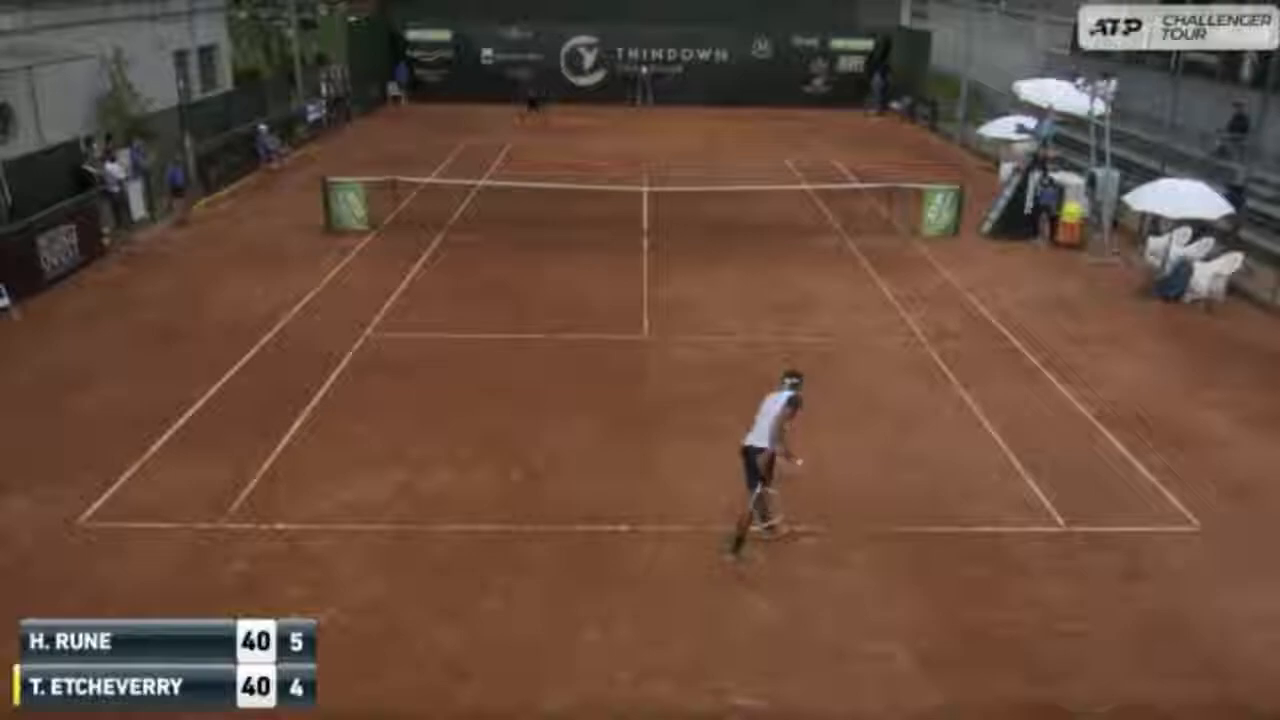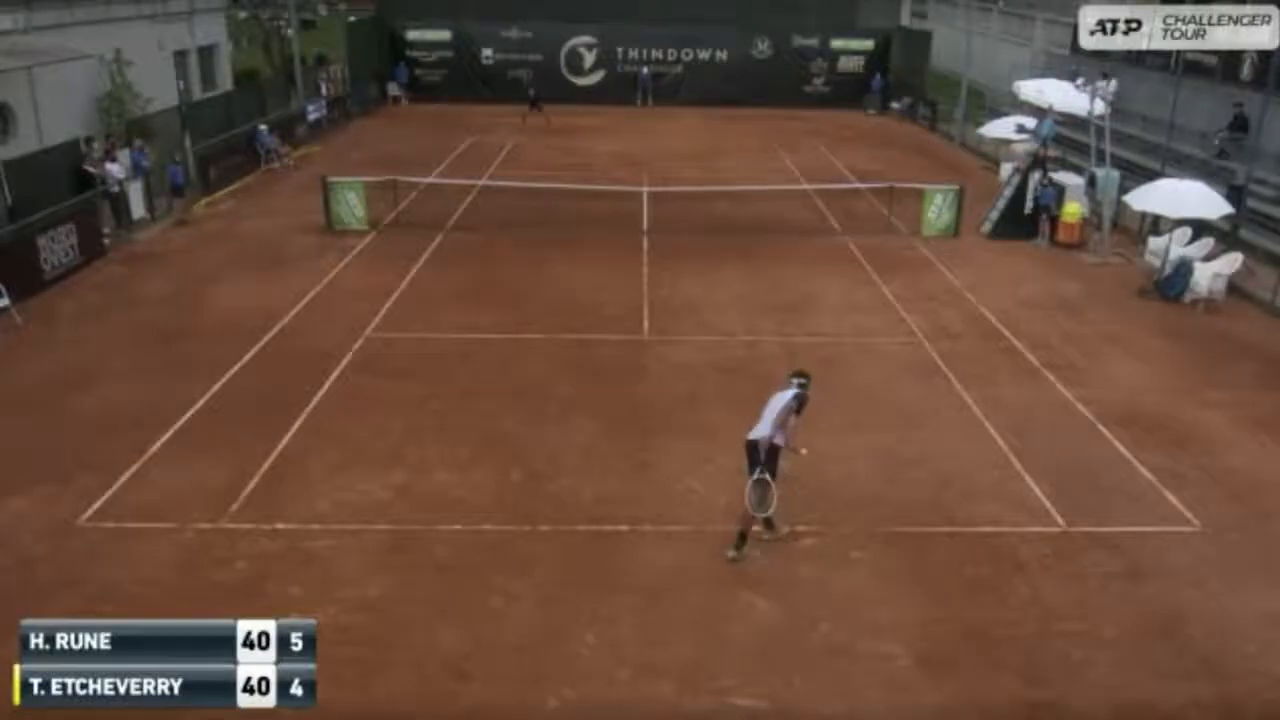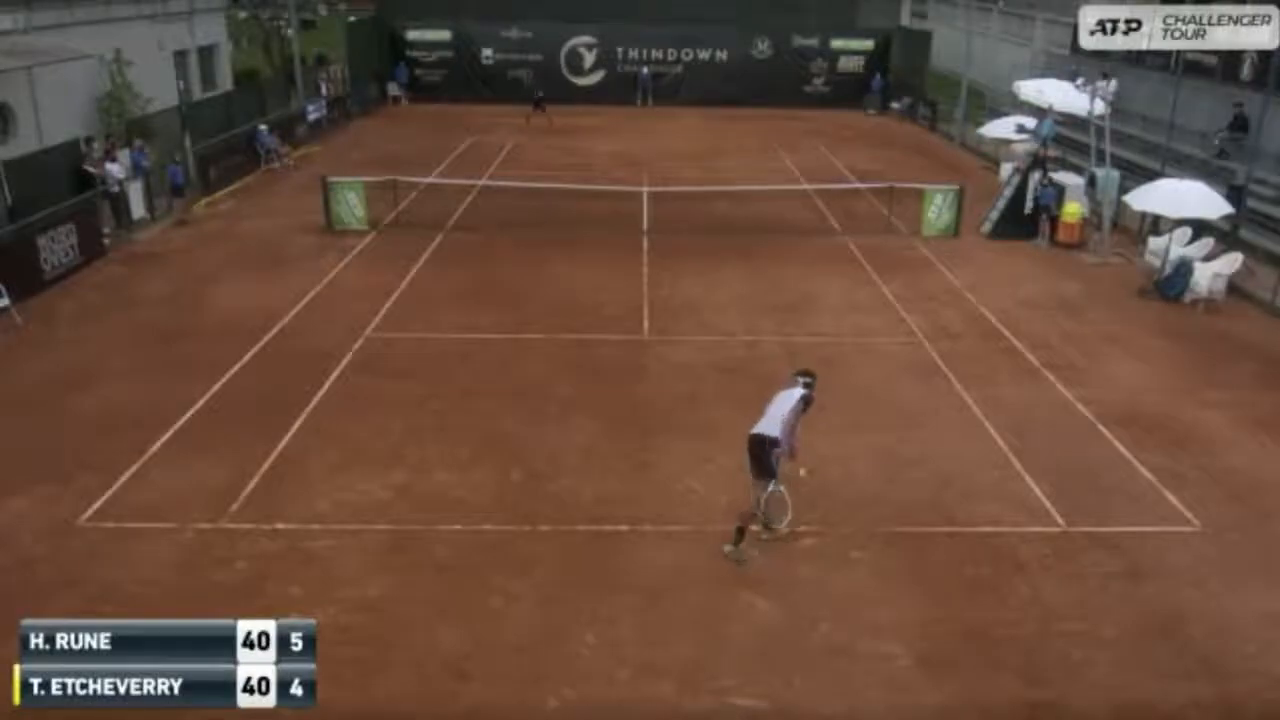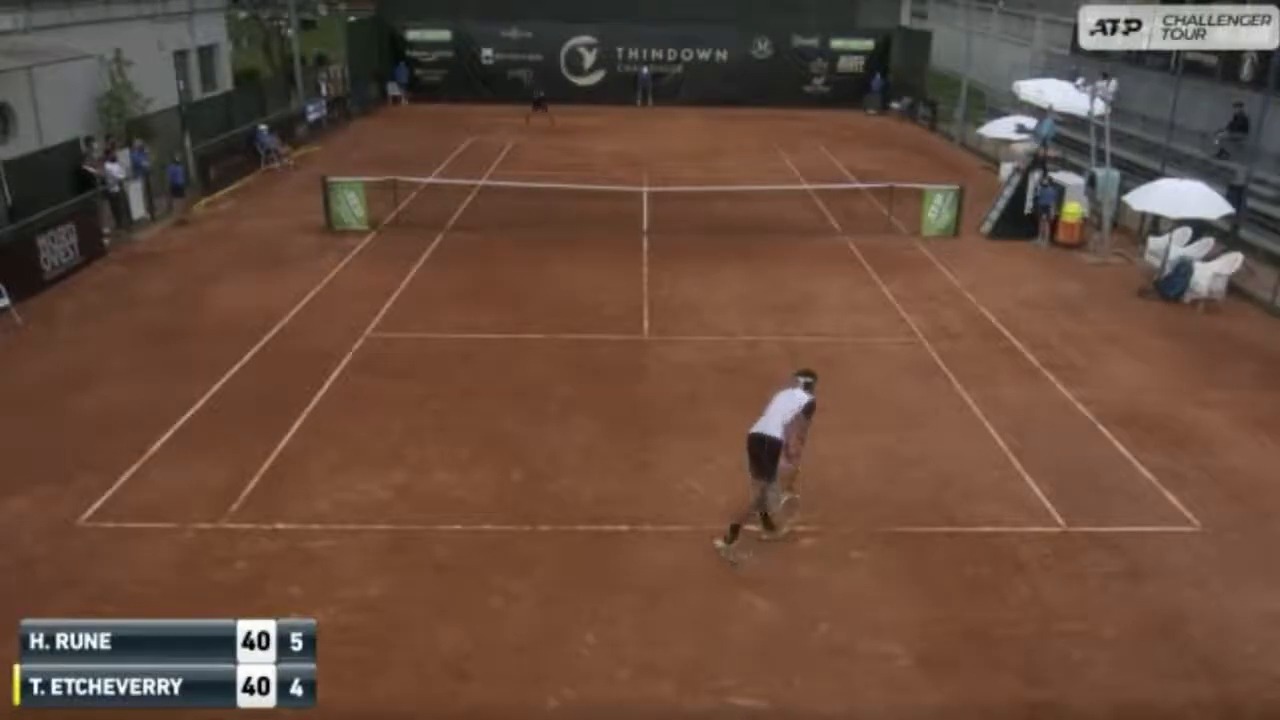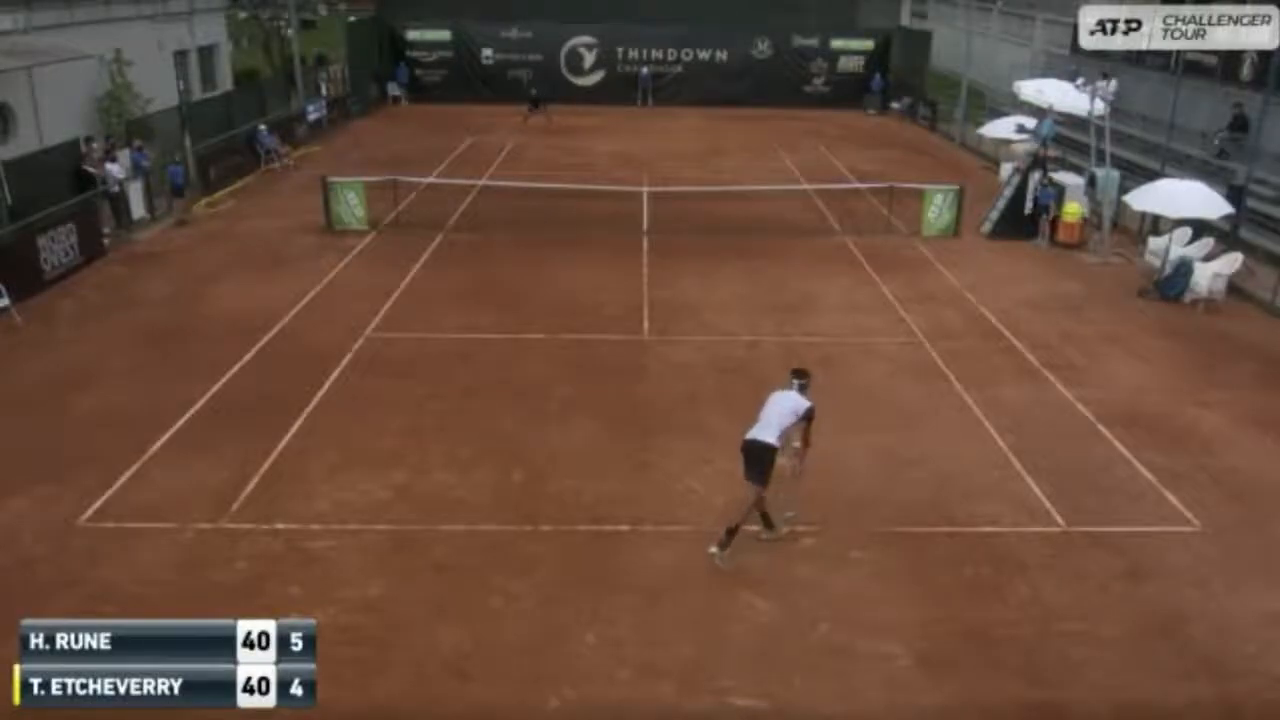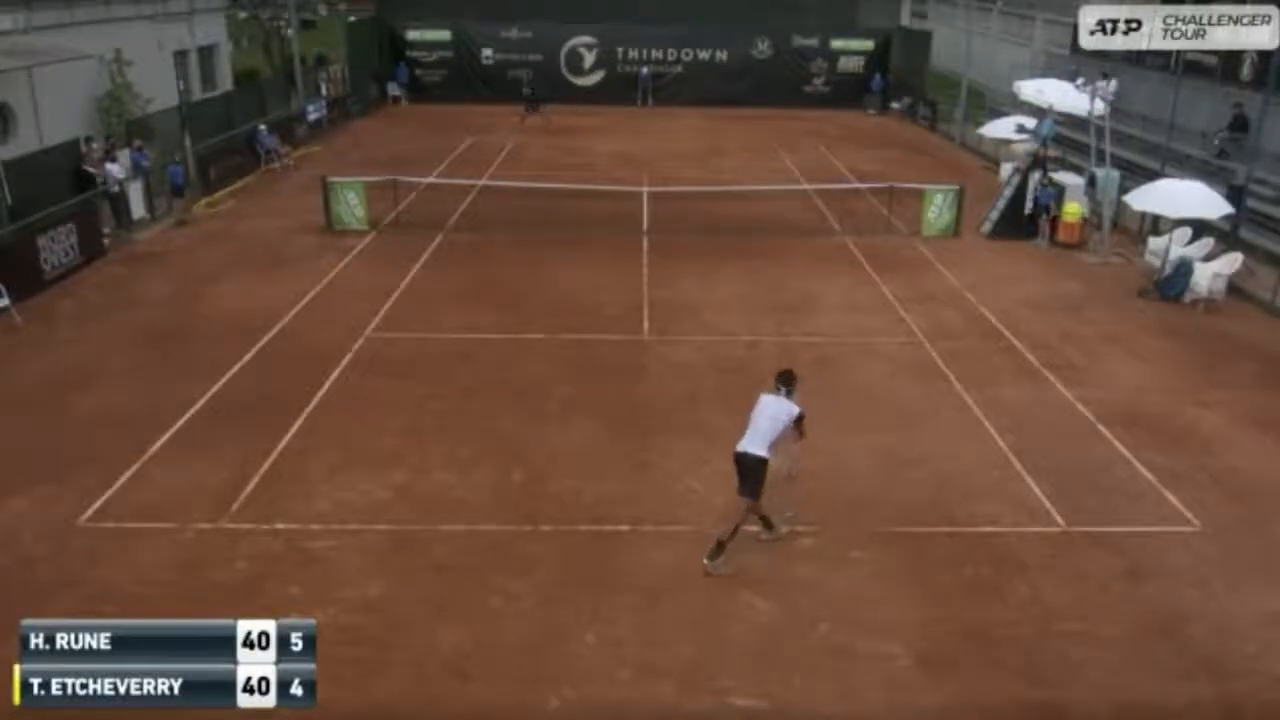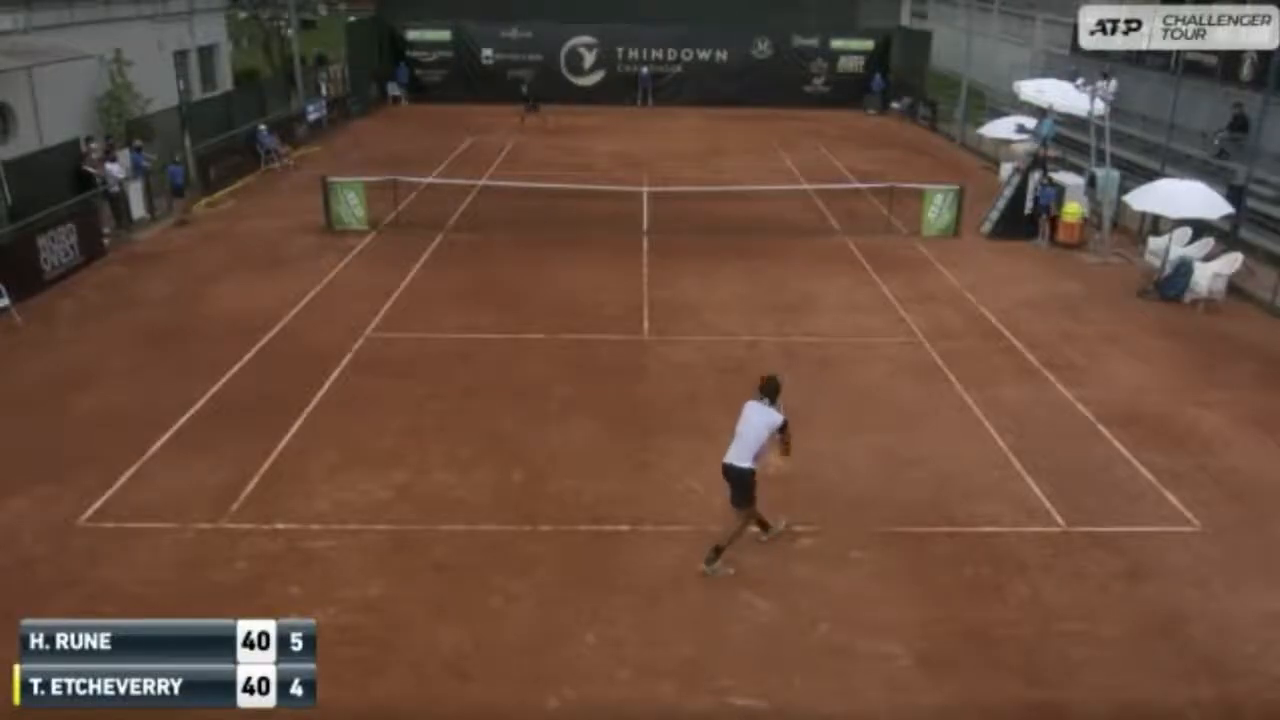
dt=0.3s
person 1, frame 1
left shoulder: (771, 396)
right shoulder: (794, 398)
right elbow: (778, 423)
left wrist: (785, 451)
right wrist: (768, 452)
left hip: (750, 446)
right hip: (761, 451)
left knee: (759, 491)
right knee: (754, 503)
left ankle: (768, 525)
right ankle: (734, 551)
person 1, frame 2
left shoulder: (779, 395)
right shoulder: (801, 395)
right elbow: (785, 413)
left wrist: (789, 444)
right wrist: (770, 437)
left hip: (754, 441)
right hip: (767, 445)
left ankle: (770, 527)
right ankle: (737, 547)
person 1, frame 3
left shoulder: (783, 393)
right shoulder: (806, 395)
right elbow: (792, 417)
left wrist: (788, 445)
right wrist: (785, 446)
left hip: (755, 436)
right hip: (770, 441)
left knee: (761, 487)
right knee: (761, 495)
left ankle: (768, 527)
right ankle: (736, 543)
person 1, frame 4
left shoulder: (783, 394)
right shoulder: (808, 401)
right elbow: (800, 434)
left wrist: (788, 454)
right wrist: (795, 465)
left hip: (755, 436)
right hip: (769, 442)
left knee: (761, 487)
right knee: (760, 494)
left ankle: (769, 528)
right ankle: (728, 539)
person 1, frame 5
left shoulder: (776, 395)
right shoulder: (806, 406)
right elbow: (805, 439)
right wrist: (801, 460)
left hip: (749, 441)
right hip: (765, 447)
left knee: (758, 490)
right knee: (754, 499)
left ankle: (769, 528)
right ankle: (722, 545)
person 1, frame 6
left shoulder: (763, 398)
right shoulder: (795, 411)
right elbow: (800, 434)
right wrist: (794, 429)
left hip: (741, 452)
right hip: (756, 459)
left knee: (752, 498)
right knee: (744, 511)
left ankle: (770, 529)
right ankle: (712, 556)
person 1, frame 7
left shoulder: (749, 405)
right shoulder: (778, 420)
right elbow: (786, 448)
right wrist: (784, 444)
left hip: (728, 464)
right hip: (743, 470)
left knee: (748, 505)
right knee: (744, 519)
left ankle: (767, 529)
right ankle: (711, 561)
